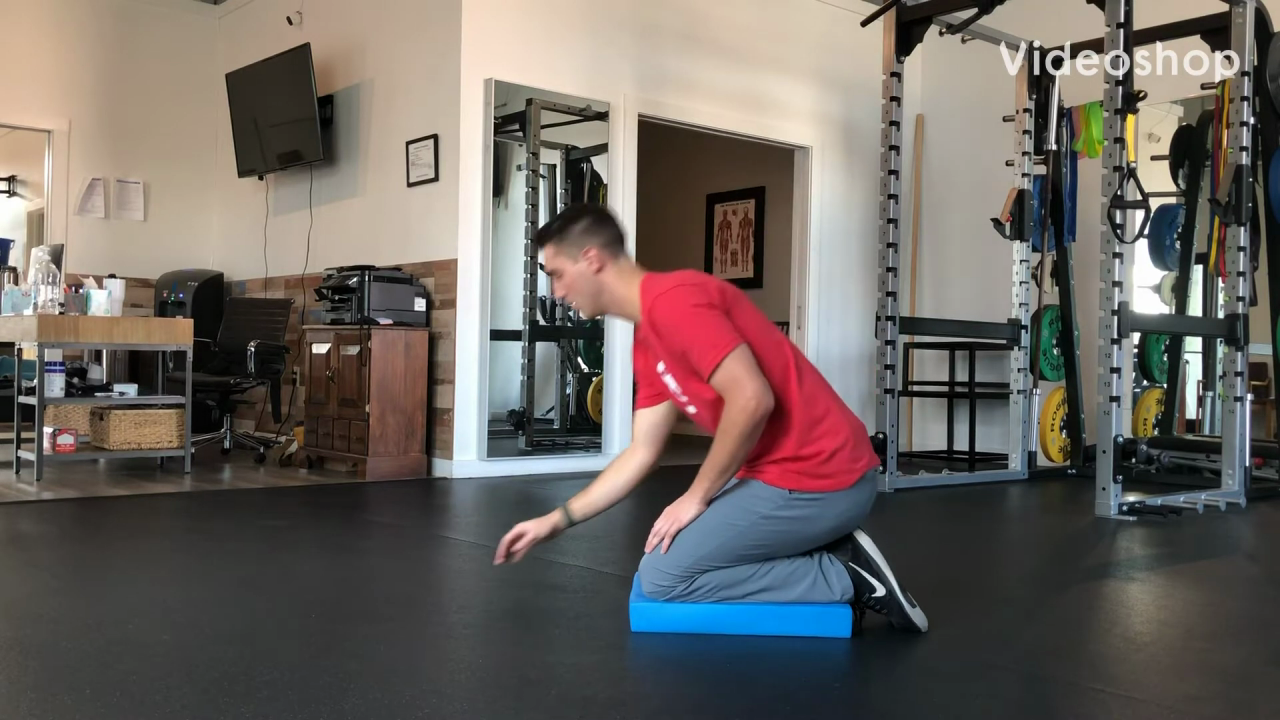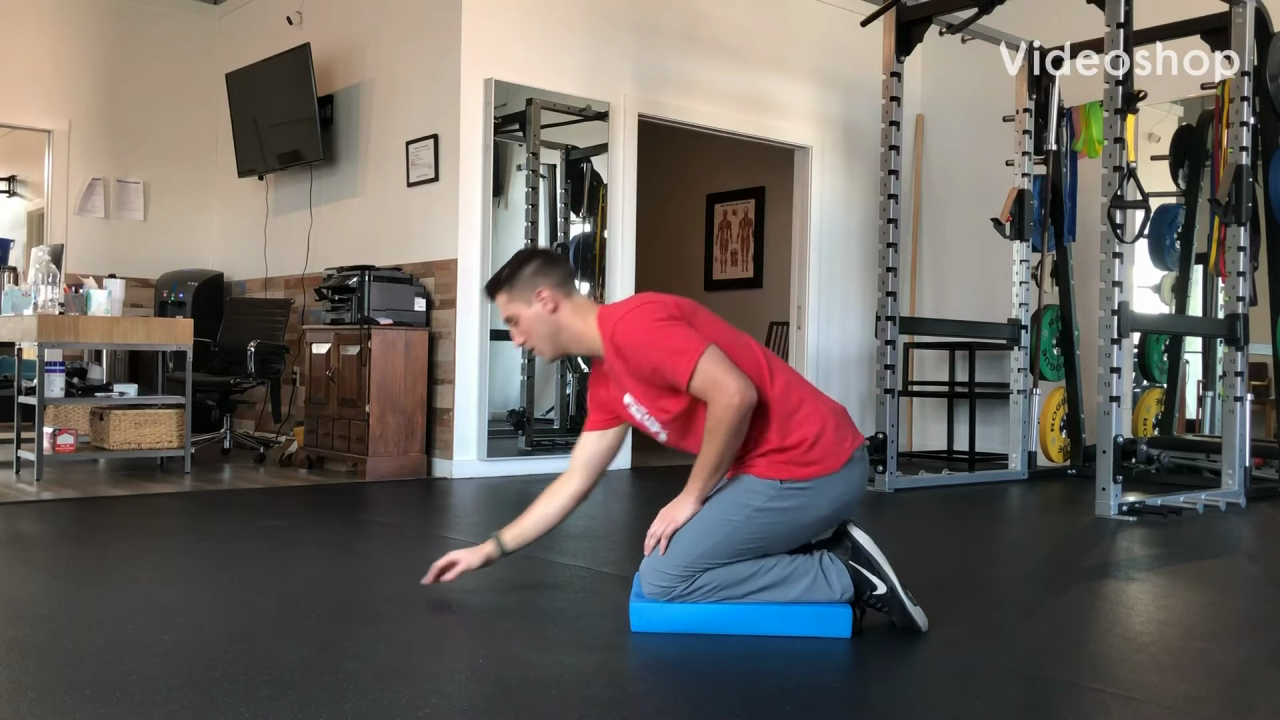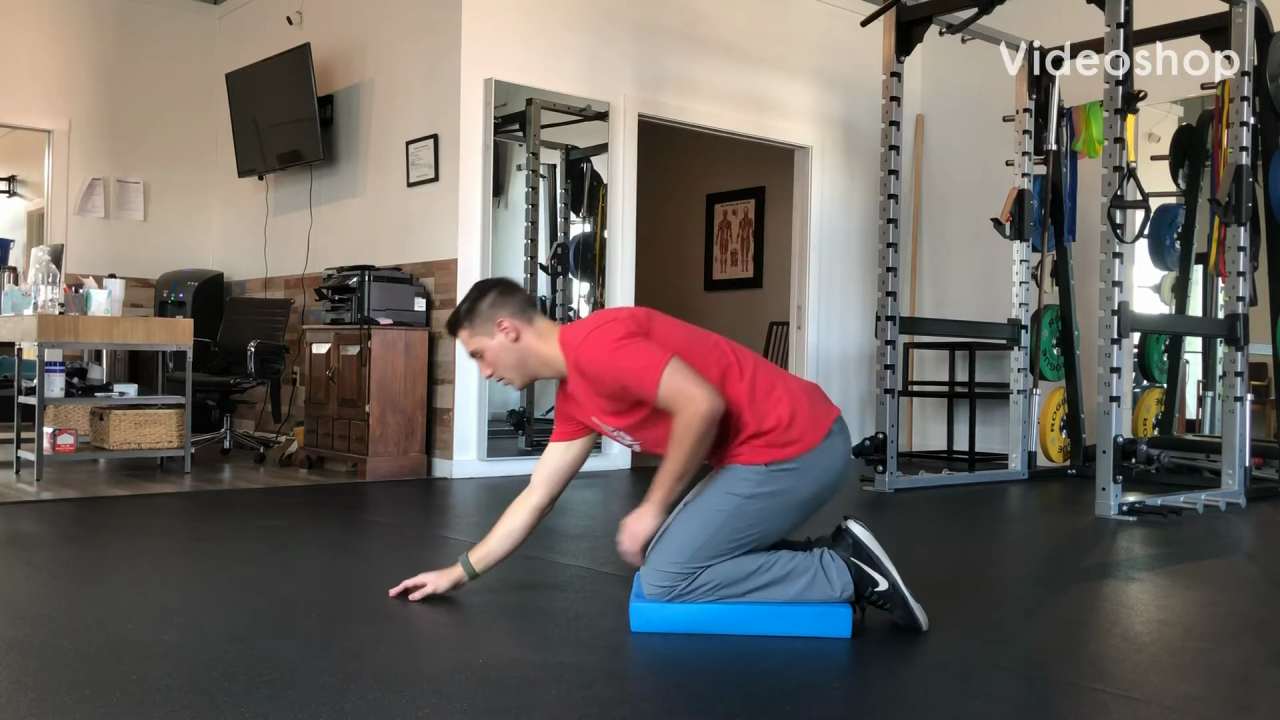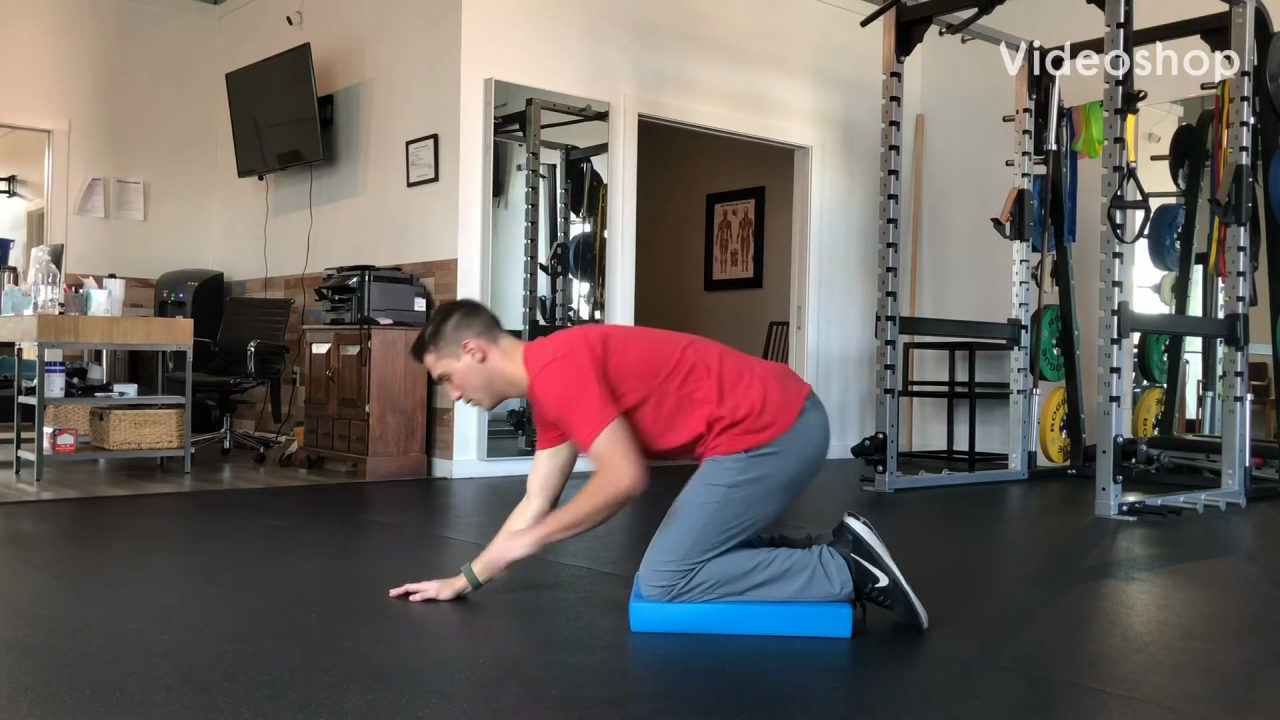
dt=0.2s
person 1, frame 1
left shoulder: (673, 299)
right shoulder: (647, 342)
left elbow: (752, 401)
right elbow: (642, 453)
left wrist: (696, 498)
right wrist: (557, 520)
left hip: (819, 478)
right hip: (801, 472)
left knee: (662, 578)
right knee: (672, 551)
left ankle: (842, 578)
right ankle: (836, 558)
person 1, frame 2
left shoulder: (632, 322)
right shoulder: (606, 378)
left elbow: (735, 396)
right elbow: (574, 481)
left wrist: (691, 497)
right wrist: (490, 549)
left hip: (811, 467)
right hip: (796, 463)
left knee: (663, 580)
right knee: (673, 553)
left ankle: (842, 576)
right ankle: (833, 554)
person 1, frame 3
left shoulder: (594, 342)
right shoulder: (575, 395)
left elbow: (702, 405)
right elbow: (536, 497)
left wrist: (654, 507)
right wrist: (458, 572)
left hip: (795, 446)
right hip: (790, 446)
left knee: (664, 580)
right knee: (671, 553)
left ankle: (843, 575)
right ankle: (832, 556)
person 1, frame 4
left shoulder: (555, 366)
right shoulder: (547, 391)
left elbow: (623, 479)
right elbow: (535, 504)
left wrist: (533, 541)
right wrist: (463, 580)
left hip: (771, 432)
right hip: (785, 424)
left knee: (663, 584)
right knee: (692, 554)
left ankle: (844, 571)
right ankle: (835, 553)
